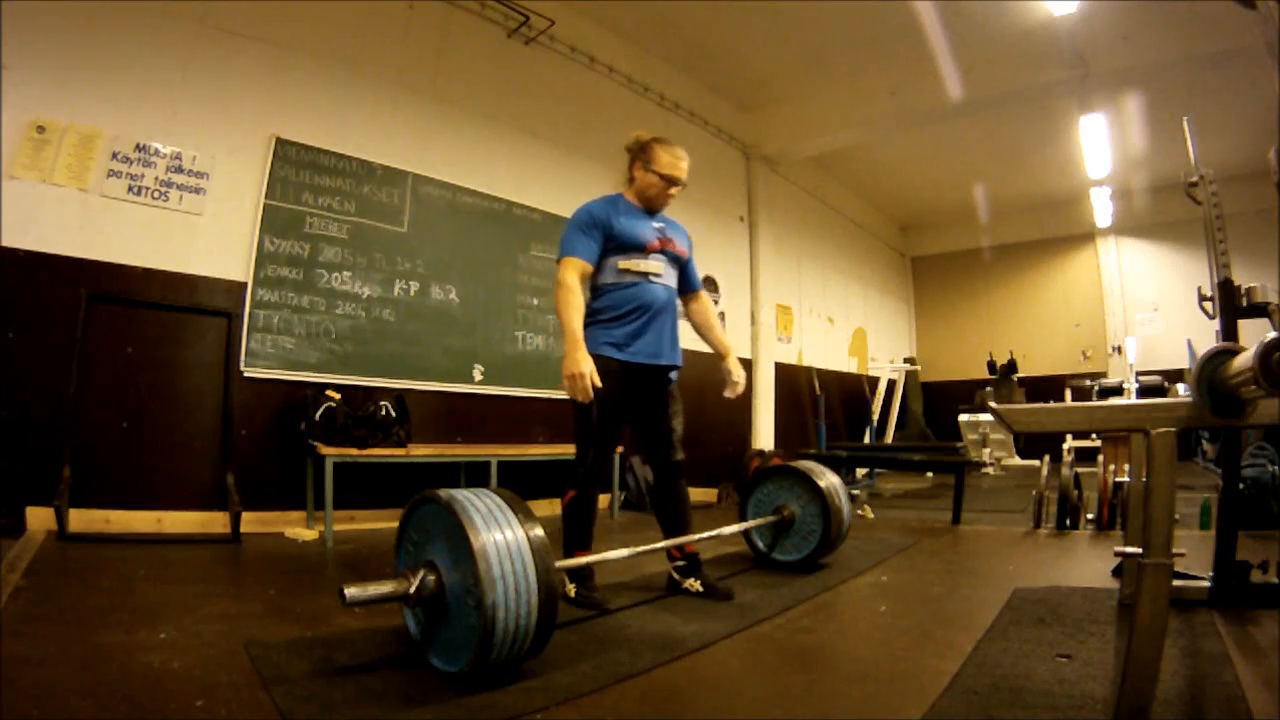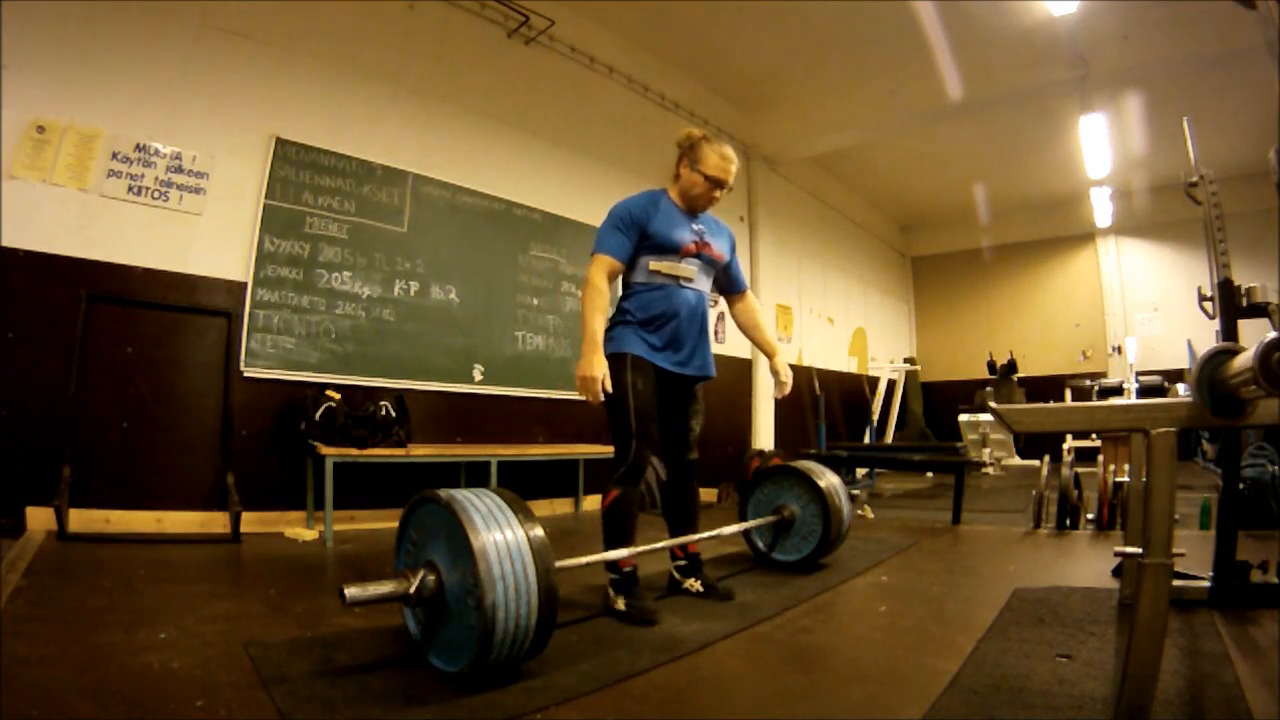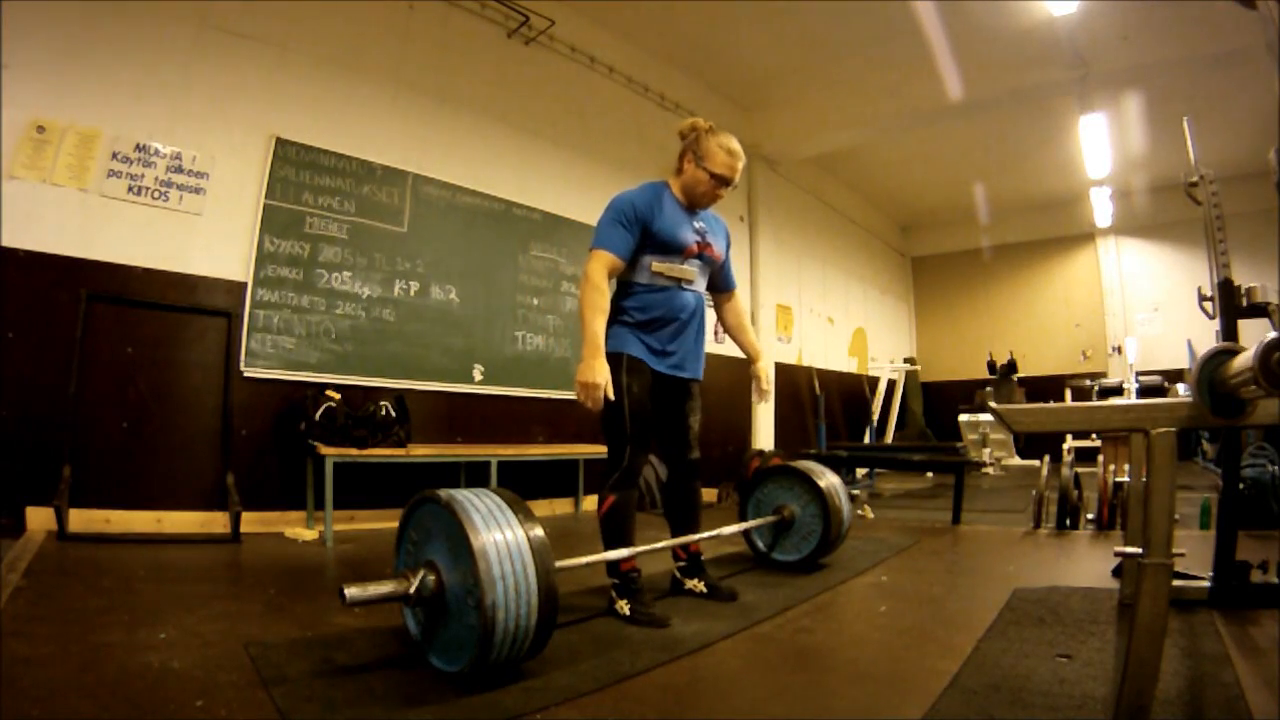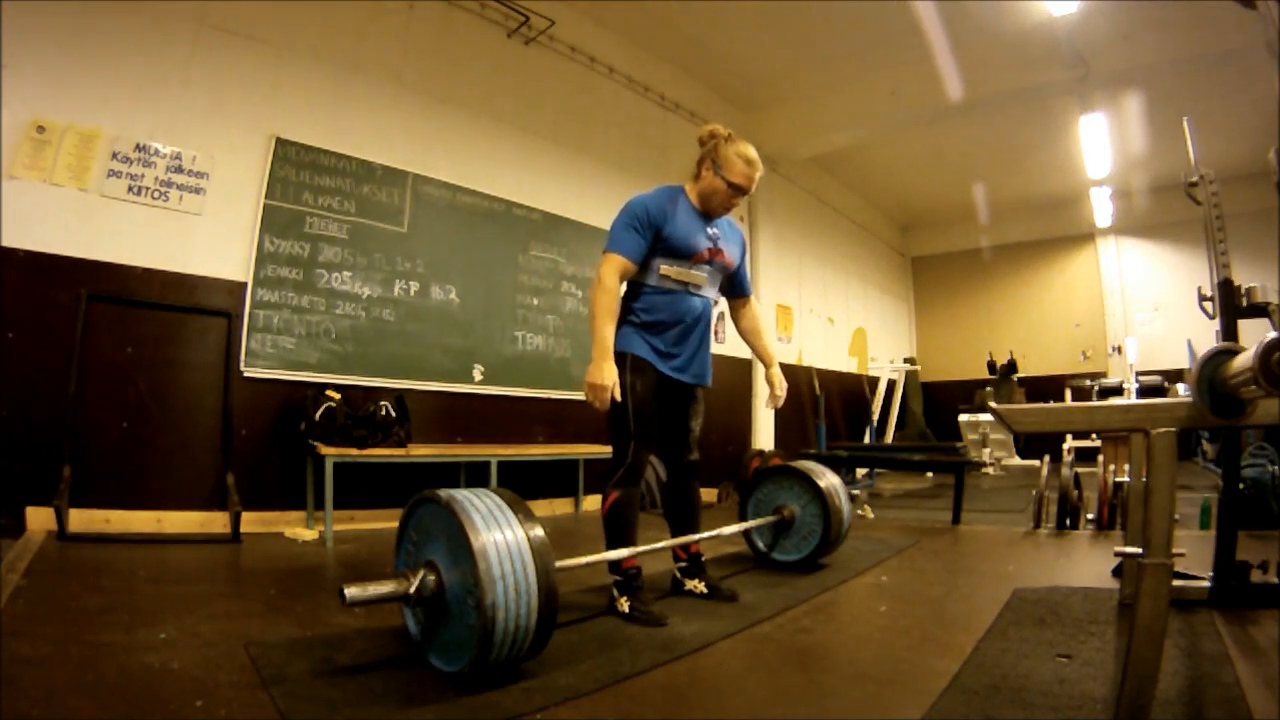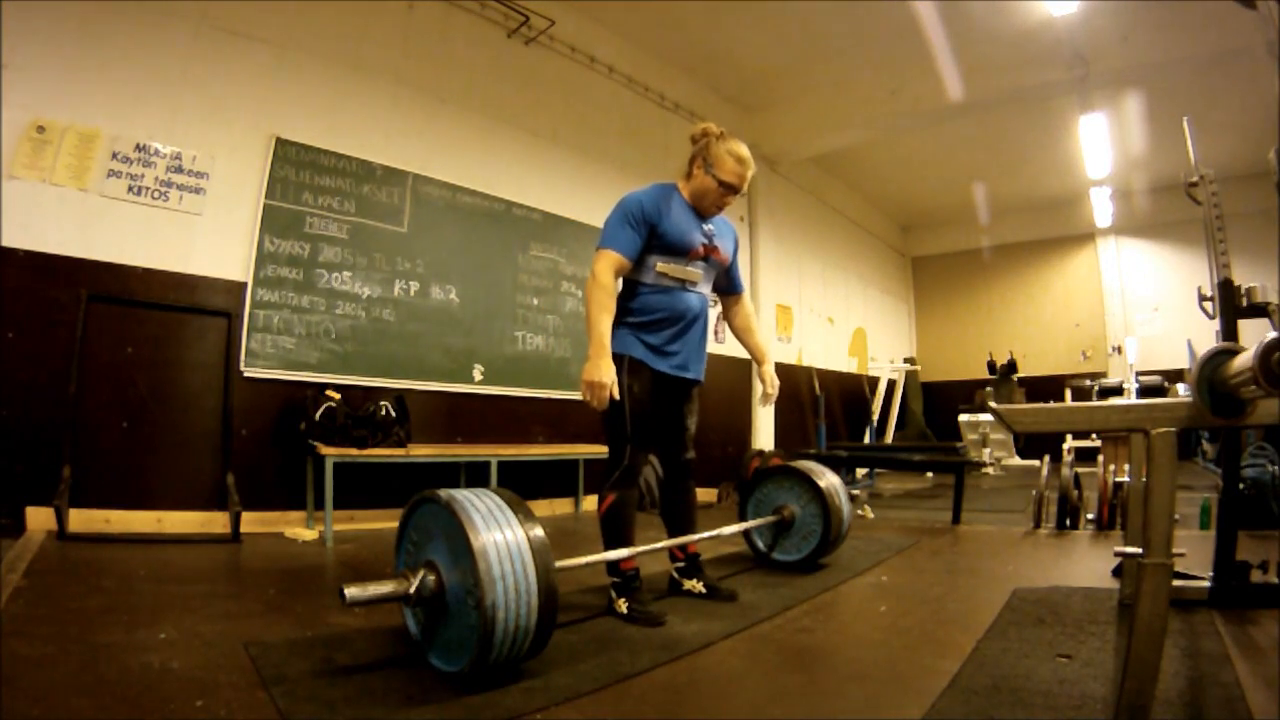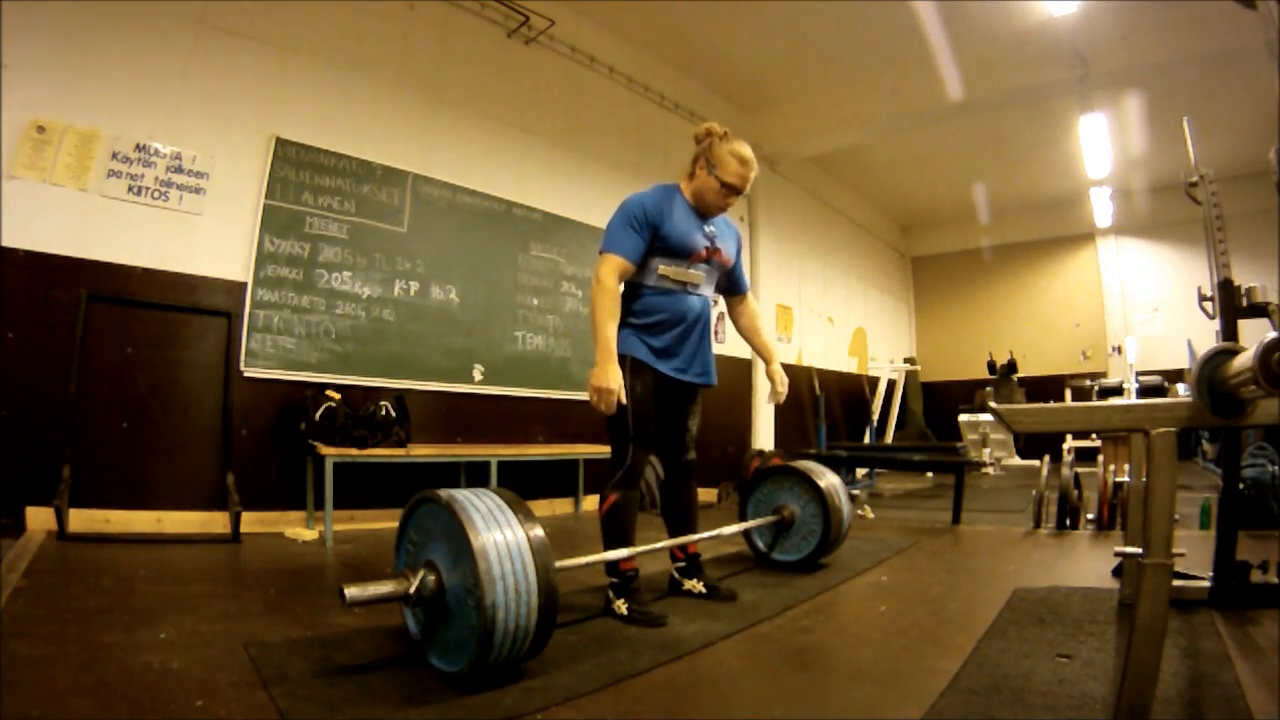
dt=0.4s
person 1, frame 1
left shoulder: (676, 235)
right shoulder: (597, 216)
left elbow: (696, 301)
right elbow: (569, 281)
left wrist: (727, 355)
right wrist: (575, 349)
left hip: (659, 363)
right hip: (608, 359)
left knee: (671, 465)
right knee: (593, 466)
left ankle: (685, 567)
right ankle: (576, 574)
person 1, frame 2
left shoulder: (720, 235)
right shoulder: (637, 211)
left elbow: (741, 301)
right elbow: (599, 277)
left wrist: (774, 355)
right wrist: (592, 349)
left hip: (688, 363)
right hip: (635, 354)
left knee: (683, 466)
right knee: (635, 462)
left ankle: (686, 567)
right ankle: (621, 580)
person 1, frame 3
left shoulder: (717, 230)
right shoulder: (636, 205)
left elbow: (728, 300)
right elbow: (598, 275)
left wrist: (757, 358)
right wrist: (593, 354)
left hip: (682, 363)
right hip: (631, 356)
left knee: (686, 465)
right knee: (628, 465)
left ankle: (689, 568)
right ankle: (624, 586)
person 1, frame 4
left shoulder: (732, 237)
right shoulder: (650, 209)
left elbow: (743, 306)
right elbow: (610, 277)
left wrist: (771, 364)
right wrist: (602, 356)
left hip: (687, 366)
right hip: (638, 357)
left knee: (684, 466)
right knee: (631, 465)
left ankle: (689, 569)
right ankle: (625, 584)
person 1, frame 5
left shoulder: (726, 233)
right shoulder: (644, 205)
left elbow: (736, 302)
right elbow: (604, 274)
left wrist: (764, 360)
right wrist: (599, 353)
left hip: (683, 364)
right hip: (634, 357)
left knee: (680, 466)
right knee: (628, 466)
left ankle: (687, 570)
right ankle: (623, 585)
person 1, frame 6
left shoulder: (728, 234)
right shoulder: (646, 207)
left elbow: (741, 302)
right elbow: (607, 278)
left wrist: (772, 360)
right wrist: (605, 359)
left hip: (687, 365)
right hip: (637, 358)
left knee: (681, 467)
right knee: (631, 465)
left ankle: (686, 570)
right ankle: (621, 586)
